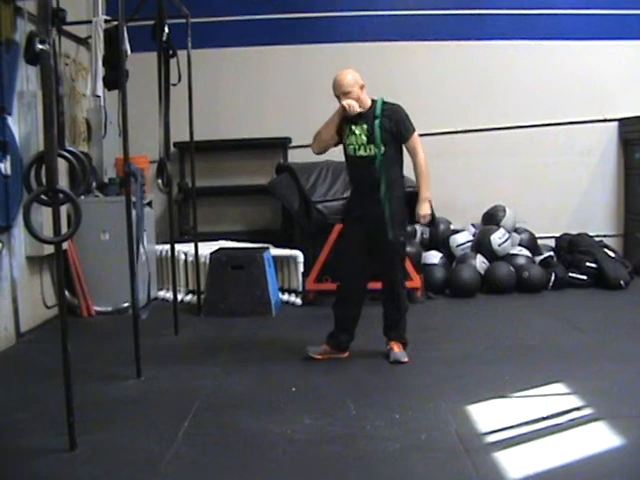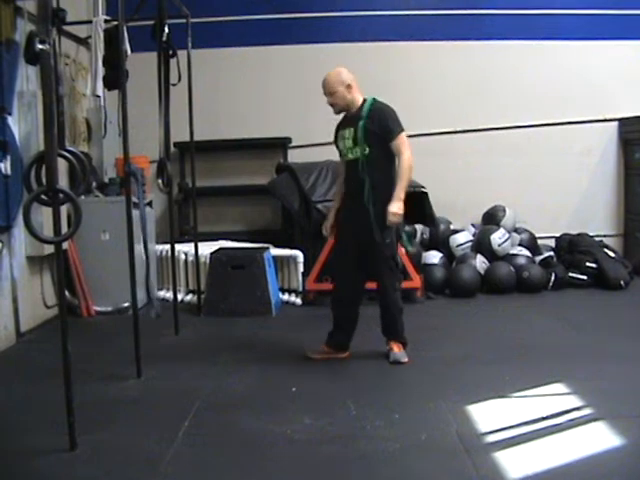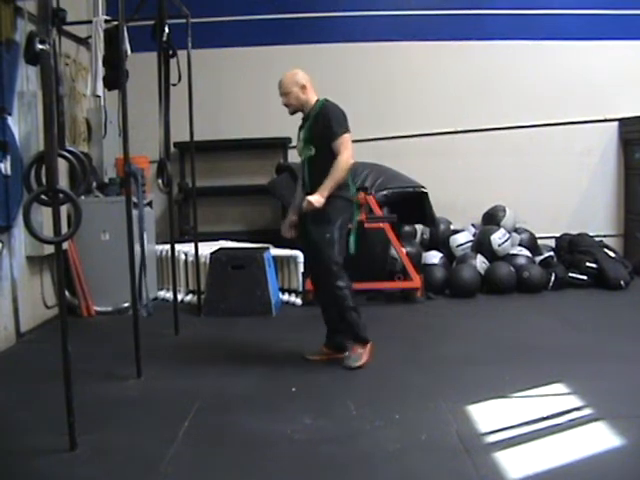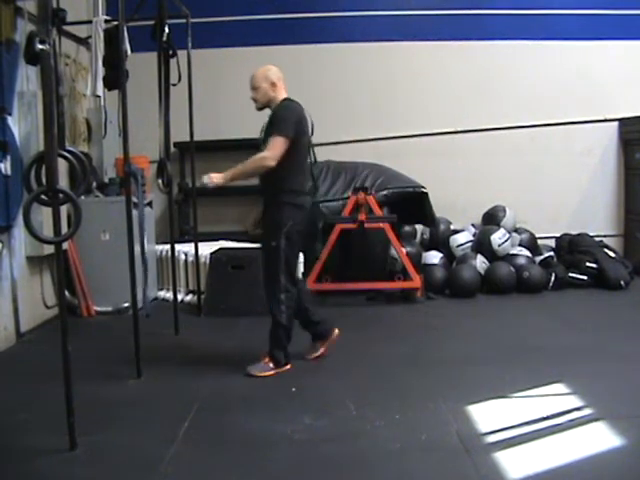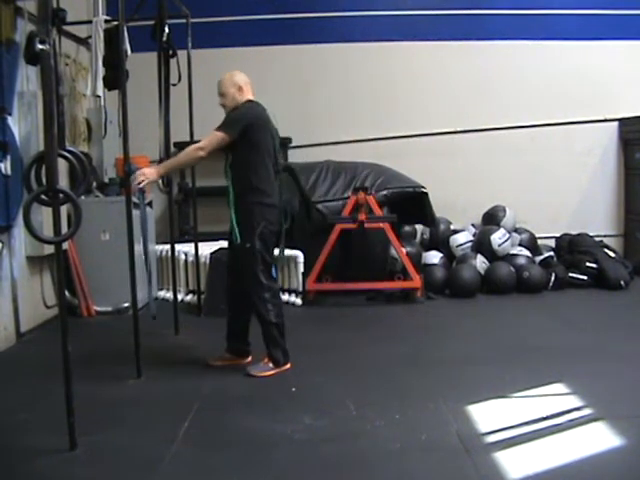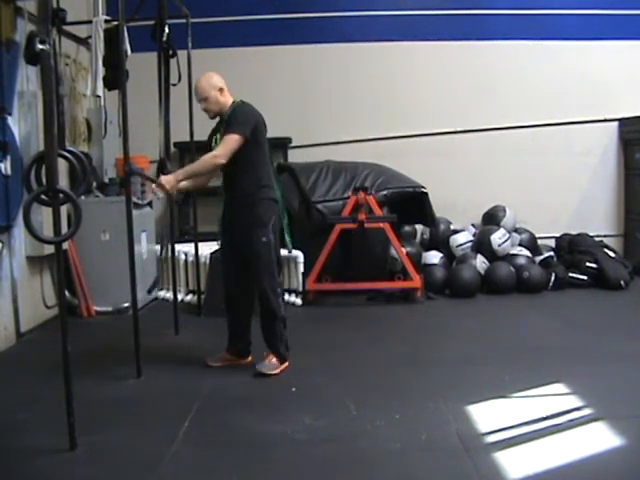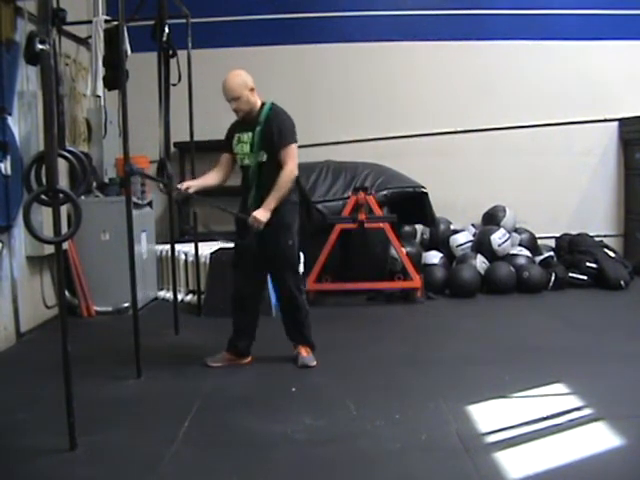
dt=0.5s
person 1, frame 1
left shoulder: (391, 113)
right shoulder: (345, 121)
left elbow: (417, 154)
right elbow: (317, 147)
left wrist: (424, 198)
right wrist: (338, 113)
left hip: (389, 208)
right hip: (357, 209)
left knee: (393, 276)
right knee: (350, 277)
left ankle: (396, 340)
right ankle: (338, 342)
person 1, frame 2
left shoulder: (381, 114)
right shoulder: (342, 127)
left elbow: (404, 155)
left wrist: (397, 199)
right wrist: (333, 210)
left hip: (379, 211)
right hip: (351, 211)
left knee: (387, 277)
right knee: (344, 279)
left ankle: (396, 341)
right ankle: (338, 343)
person 1, frame 3
left shoulder: (329, 113)
right shoulder: (306, 124)
left elbow: (345, 157)
left wrist: (321, 195)
right wrist: (294, 213)
left hip: (334, 206)
right hip: (314, 209)
left knee: (331, 272)
right knee: (319, 277)
left ankle: (359, 341)
right ankle: (336, 342)
person 1, frame 4
left shoulder: (287, 112)
right shoulder: (283, 115)
left elbow: (268, 159)
left wrist: (225, 176)
right wrist: (266, 208)
left hip: (288, 208)
right hip: (283, 207)
left knee: (278, 282)
right knee: (285, 278)
left ankle: (277, 356)
right ankle: (322, 330)
person 1, frame 5
left shoulder: (246, 113)
right shoulder: (257, 119)
left elbow: (201, 150)
left wrist: (158, 171)
left hip: (258, 213)
right hip: (251, 211)
left knee: (260, 282)
right knee: (238, 282)
left ankle: (278, 357)
right ankle: (238, 349)
person 1, frame 6
left shoulder: (244, 114)
right shoulder: (219, 129)
left elbow: (219, 158)
right elbow: (211, 171)
left wrist: (176, 176)
right wrist: (183, 185)
left hip: (259, 210)
right hip: (234, 211)
left knee: (265, 281)
right knee: (235, 284)
left ankle: (279, 352)
right ankle: (238, 350)
person 1, frame 7
left shoulder: (277, 119)
right shoulder: (235, 130)
left elbow: (290, 168)
right elbow: (222, 171)
left wrist: (268, 208)
right wrist: (196, 183)
left hip: (279, 213)
right hip: (249, 214)
left knee: (288, 283)
right knee: (244, 285)
left ankle: (303, 345)
right ankle: (238, 349)
